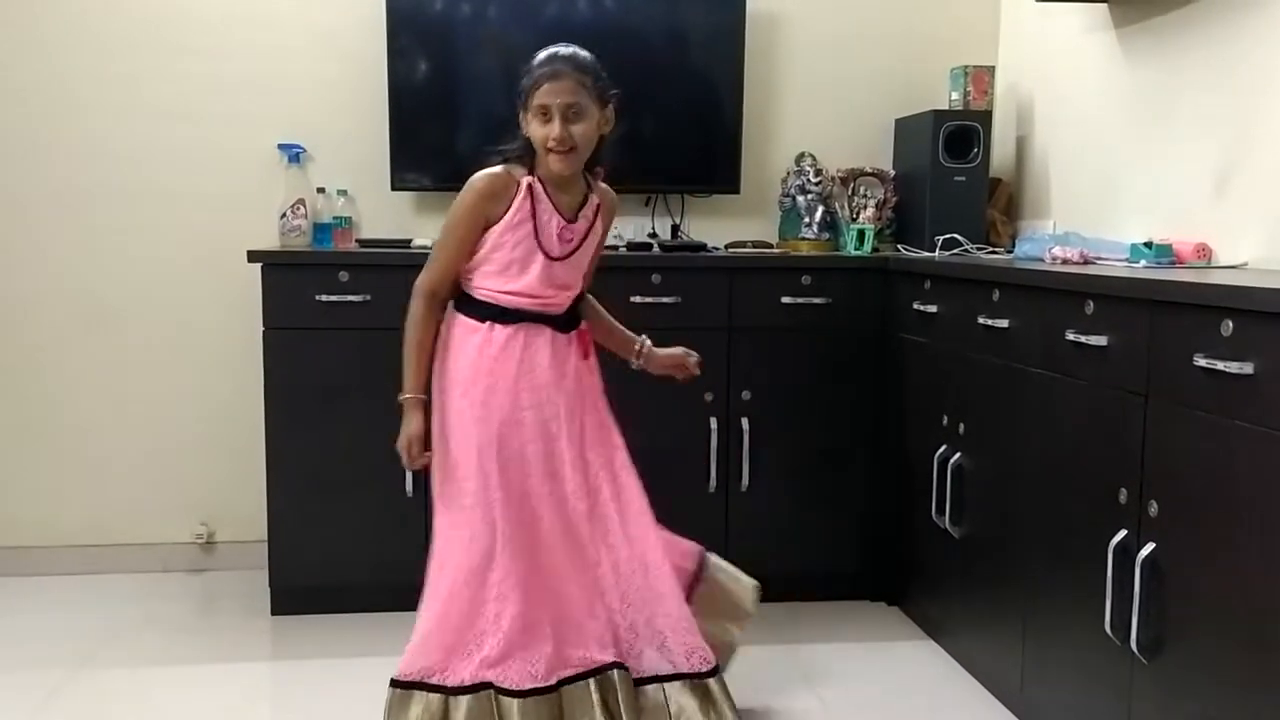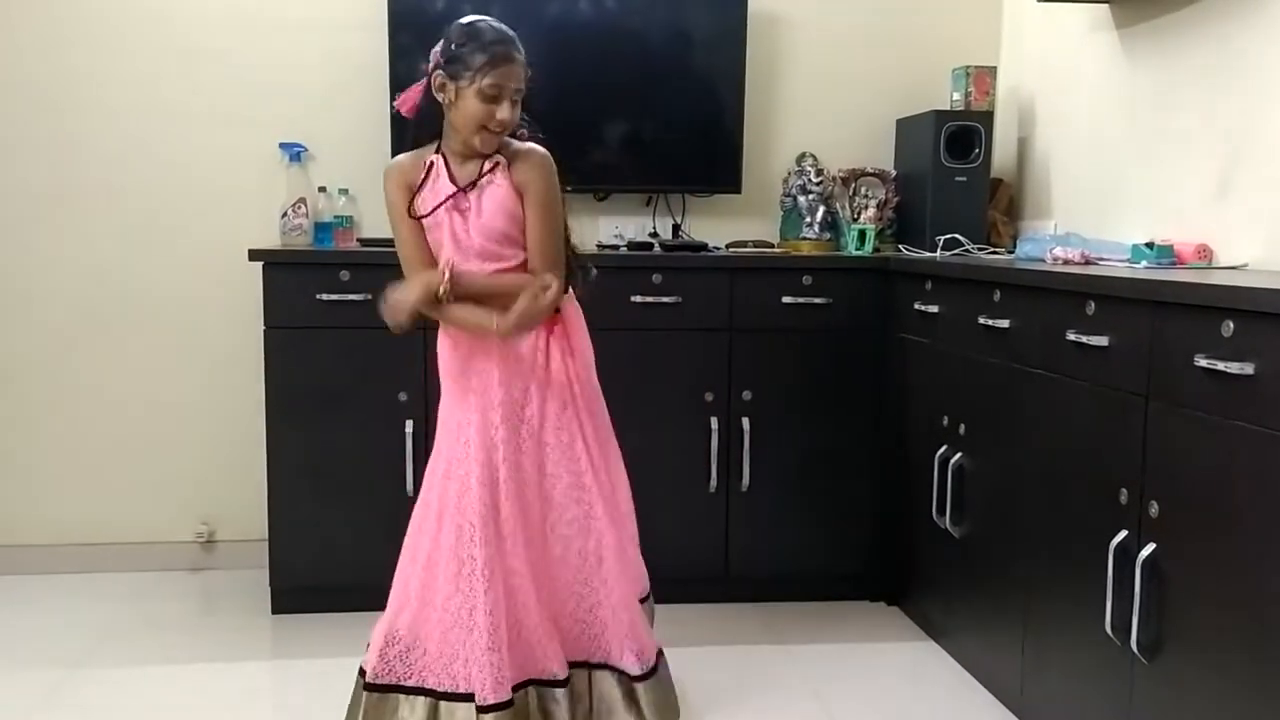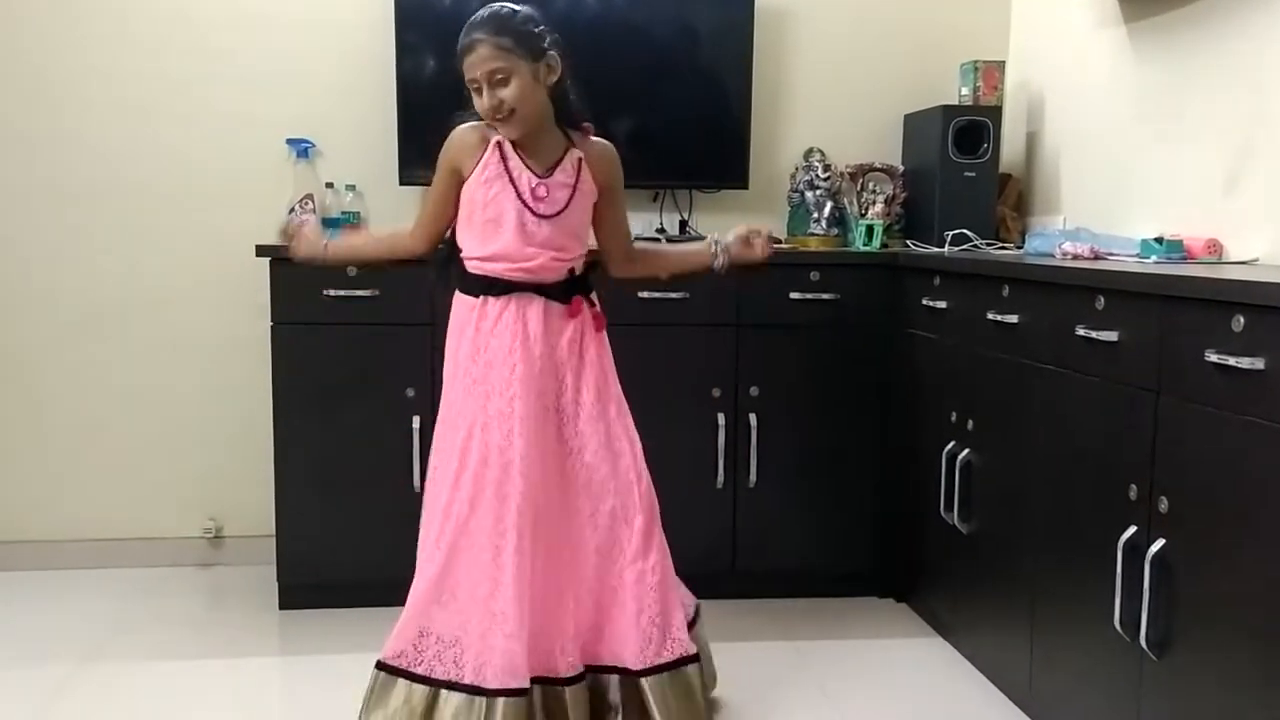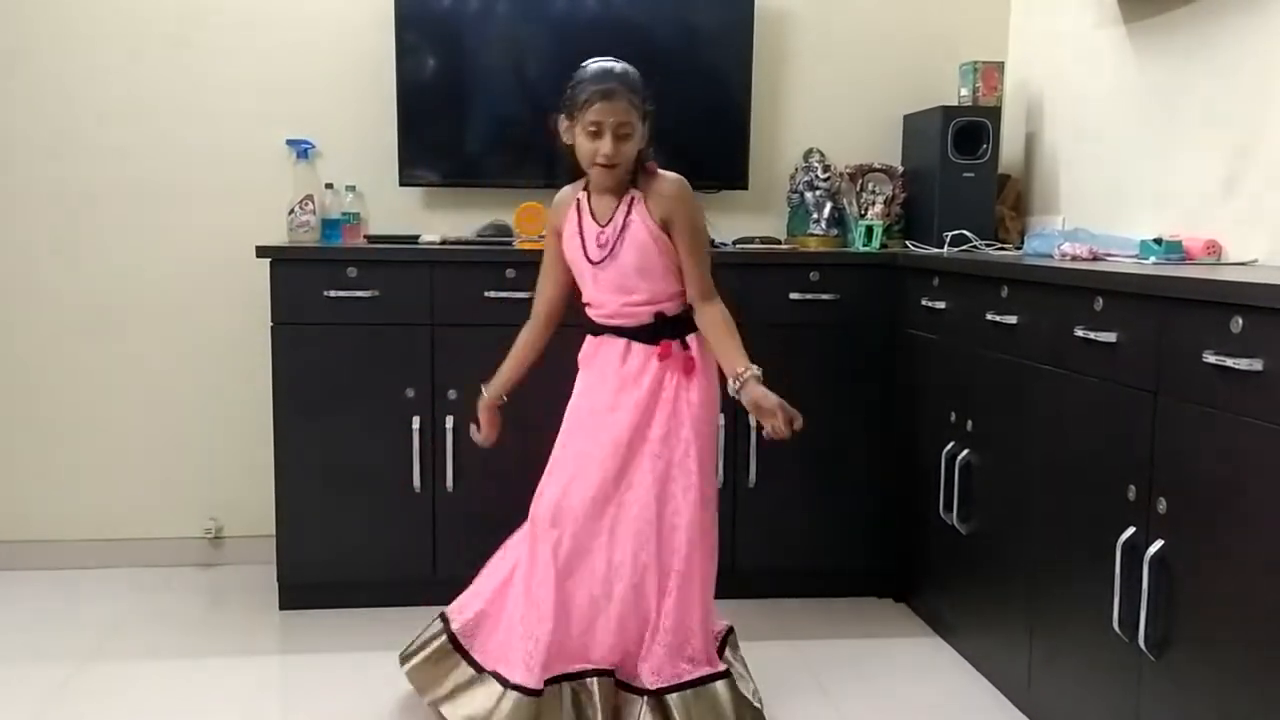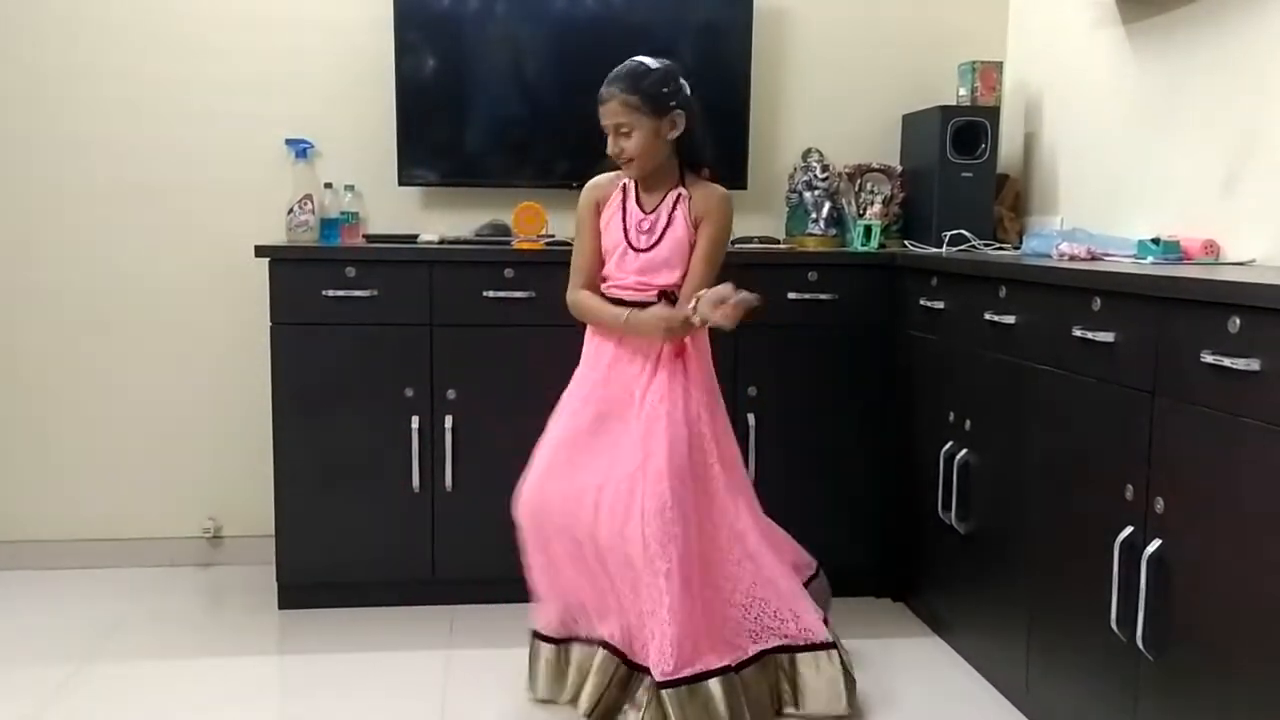
dt=0.5s
person 1, frame 1
left shoulder: (601, 202)
right shoulder: (491, 188)
right elbow: (430, 292)
left wrist: (644, 352)
right wrist: (415, 403)
left hip: (563, 377)
right hip: (481, 376)
left knee: (606, 527)
right knee: (489, 541)
person 1, frame 2
left shoulder: (532, 164)
right shoulder: (405, 174)
left elbow: (546, 285)
right elbow: (422, 298)
left wrist: (445, 280)
right wrist: (509, 315)
left hip: (549, 364)
right hip: (476, 367)
left knee: (569, 522)
right knee: (472, 528)
person 1, frame 3
left shoulder: (595, 156)
right shoulder: (465, 148)
left elbow: (621, 257)
right elbow: (422, 236)
left wrist: (718, 252)
right wrist: (329, 247)
left hip: (570, 344)
right hip: (488, 343)
left knee: (611, 500)
right knee: (488, 509)
person 1, frame 4
left shoulder: (670, 195)
right shoulder: (565, 206)
left elbow: (704, 300)
right elbow: (545, 311)
left wrist: (749, 383)
right wrist: (498, 389)
left hip: (673, 375)
right hip: (605, 373)
left knee: (664, 525)
right knee: (567, 515)
person 1, frame 5
left shoulder: (709, 200)
right shoulder: (598, 193)
left elbow: (693, 297)
right elbow: (579, 290)
left wrist: (715, 306)
right wrist: (622, 323)
left hip: (673, 364)
right hip: (607, 356)
left knee: (681, 511)
right knee: (554, 500)
left ankle: (686, 659)
right ankle: (603, 655)
